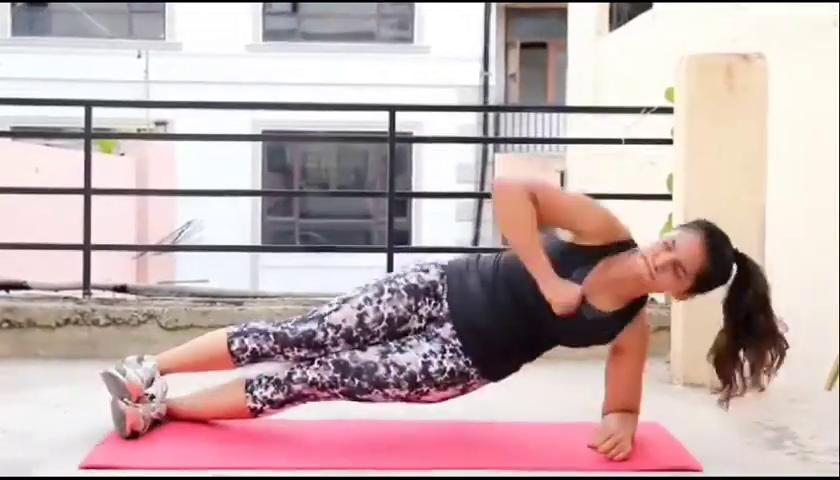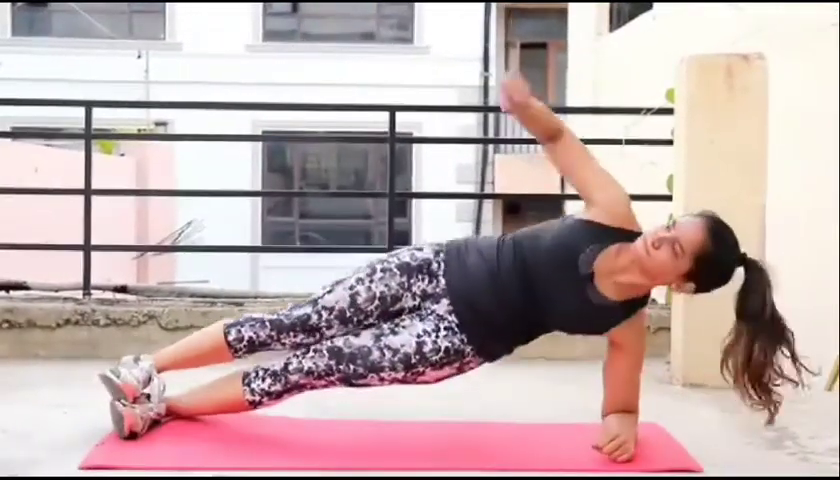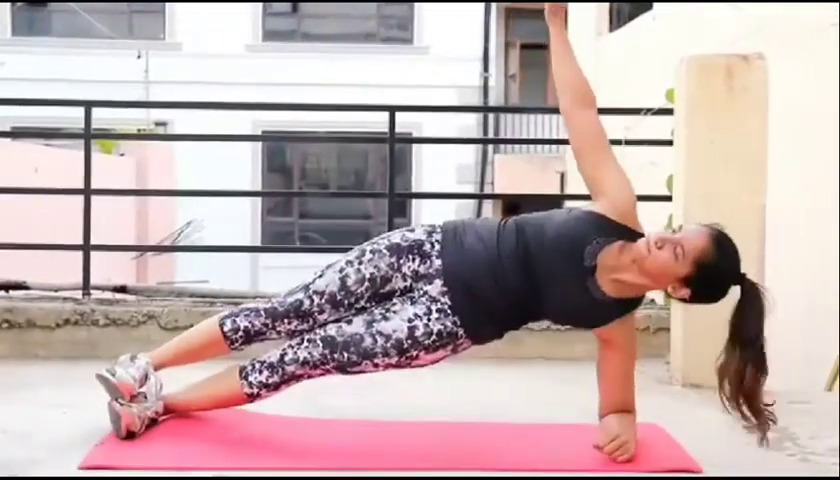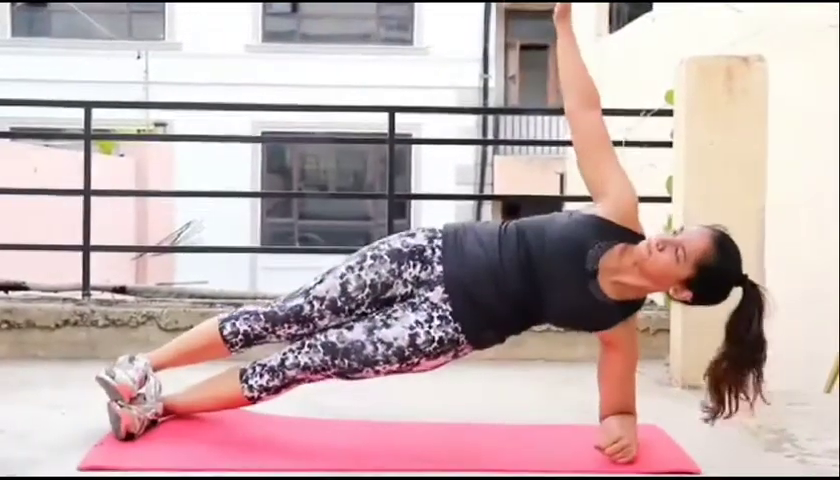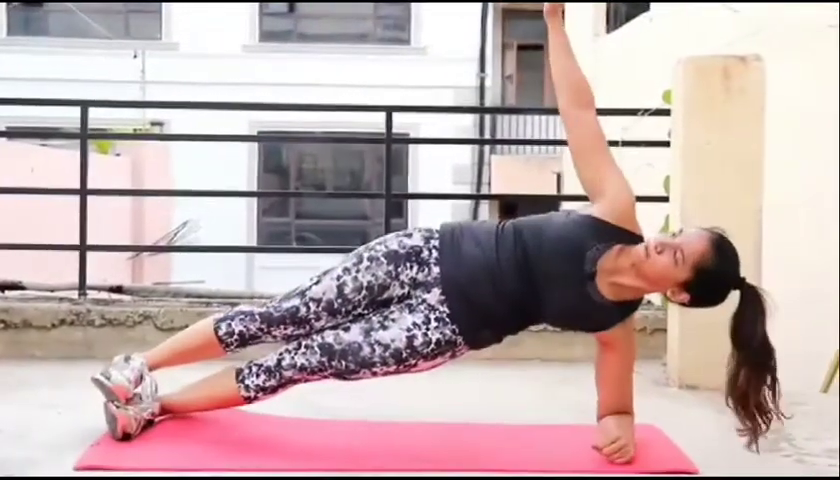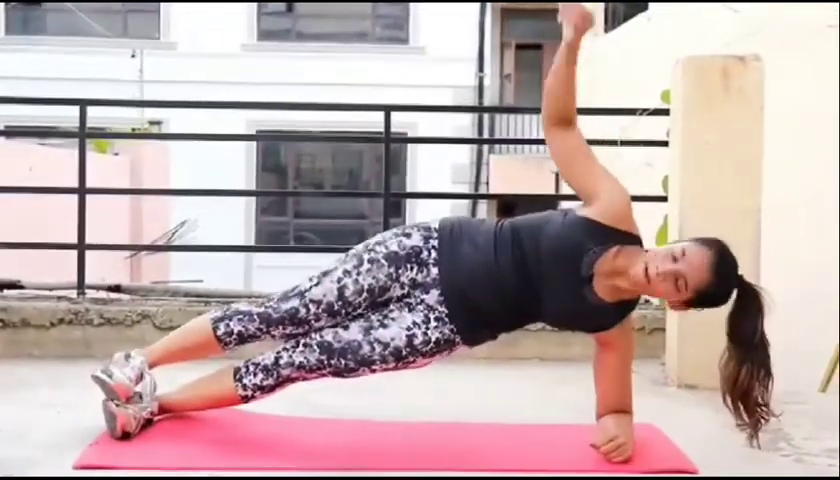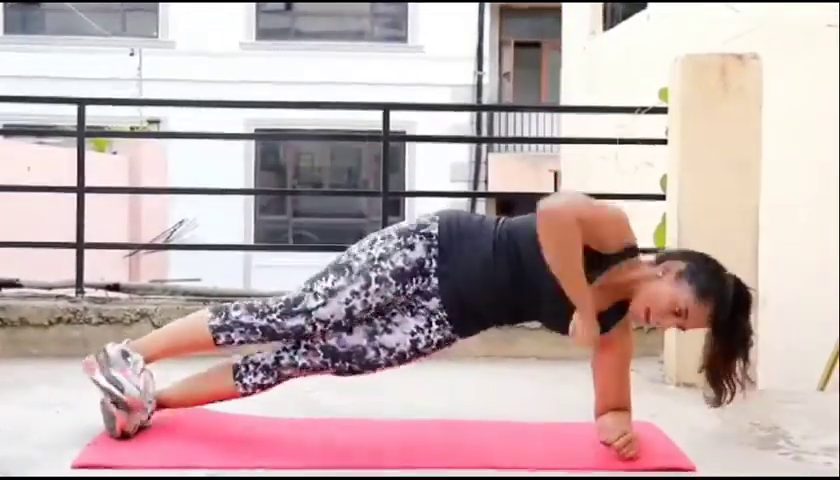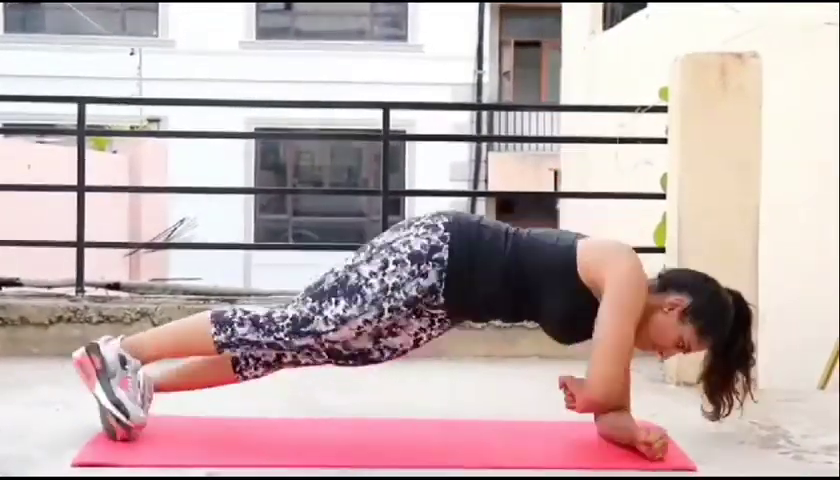
dt=0.2s
person 1, frame 1
left shoulder: (632, 329)
right shoulder: (603, 231)
left elbow: (621, 407)
right elbow: (509, 189)
left wrist: (620, 426)
right wrist: (547, 275)
left hip: (464, 363)
right hip: (441, 289)
left knee: (324, 380)
right knee: (300, 337)
left ankle: (161, 405)
right ankle: (149, 372)
person 1, frame 2
left shoulder: (630, 319)
right shoulder: (616, 215)
left elbow: (621, 402)
right elbow: (557, 136)
left wrist: (622, 426)
right wrist: (526, 102)
left hip: (461, 337)
right hip: (440, 268)
left knee: (315, 367)
right knee: (294, 323)
left ankle: (161, 404)
right ankle: (146, 368)
person 1, frame 3
left shoulder: (617, 319)
right shoulder: (618, 207)
left elbow: (618, 404)
right elbow: (579, 109)
left wrist: (621, 424)
left hip: (452, 318)
right hip: (433, 249)
left knee: (312, 356)
right knee: (288, 313)
left ankle: (155, 403)
right ankle: (145, 370)
person 1, frame 4
left shoulder: (620, 324)
right shoulder: (621, 211)
left elbow: (616, 408)
right elbow: (585, 111)
left wrist: (622, 427)
left hip: (453, 323)
right hip: (437, 254)
left knee: (313, 361)
right knee: (289, 318)
left ankle: (155, 405)
right ankle: (143, 372)
person 1, frame 5
left shoulder: (617, 324)
right shoulder: (618, 212)
left elbow: (614, 409)
right elbow: (579, 110)
left wrist: (619, 427)
left hip: (448, 323)
right hip: (432, 254)
left knee: (308, 360)
right knee: (285, 317)
left ankle: (152, 406)
right ankle: (139, 371)
person 1, frame 6
left shoulder: (615, 314)
right shoulder: (615, 200)
left elbow: (613, 395)
right elbow: (557, 119)
left wrist: (617, 421)
left hip: (447, 317)
right hip: (421, 246)
left knee: (308, 355)
right knee: (285, 310)
left ankle: (148, 402)
right ankle: (140, 396)
person 1, frame 7
left shoulder: (615, 319)
right shoulder: (612, 233)
left elbow: (611, 406)
right elbow: (549, 211)
left wrist: (619, 428)
right wrist: (581, 302)
left hip: (445, 318)
right hip: (429, 249)
left knee: (308, 353)
right knee: (288, 315)
left ankle: (147, 395)
right ankle: (131, 356)
person 1, frame 8
left shoulder: (617, 306)
right shoulder: (623, 270)
left elbow: (607, 413)
right elbow: (601, 390)
left wrist: (635, 430)
right wrist: (581, 393)
left hip: (434, 305)
right hip: (434, 250)
left knee: (293, 343)
right knee: (288, 326)
left ankle: (140, 384)
right ankle: (118, 352)
